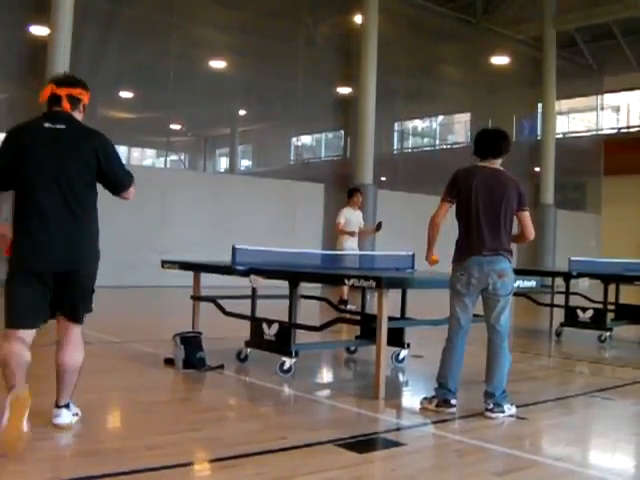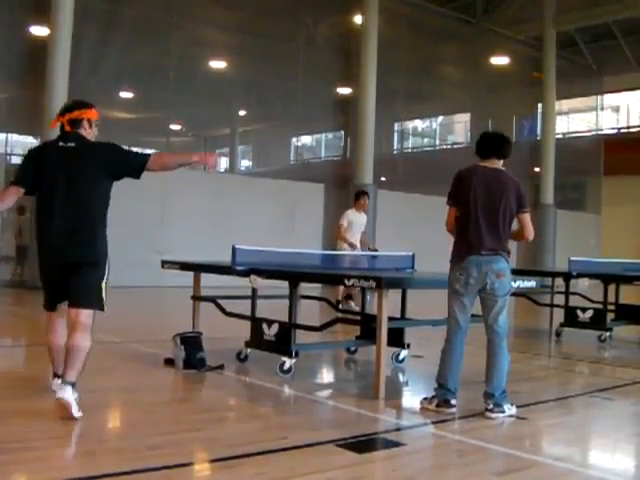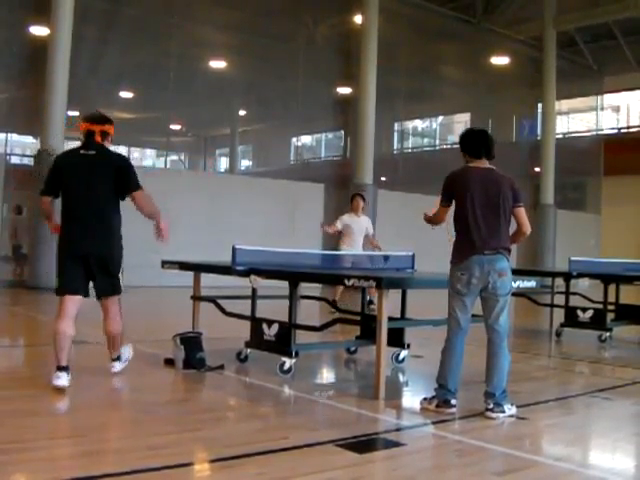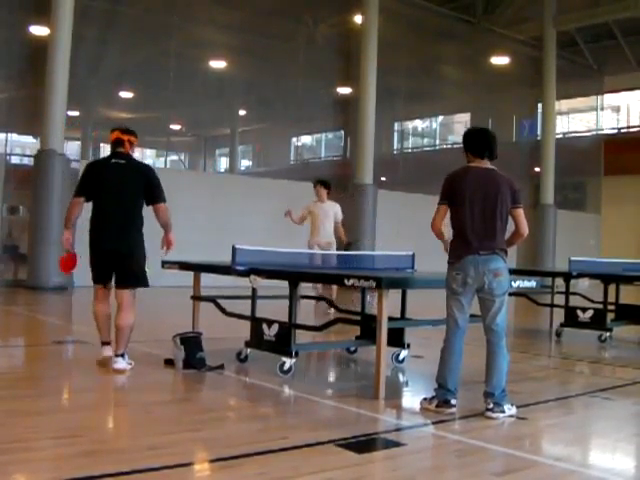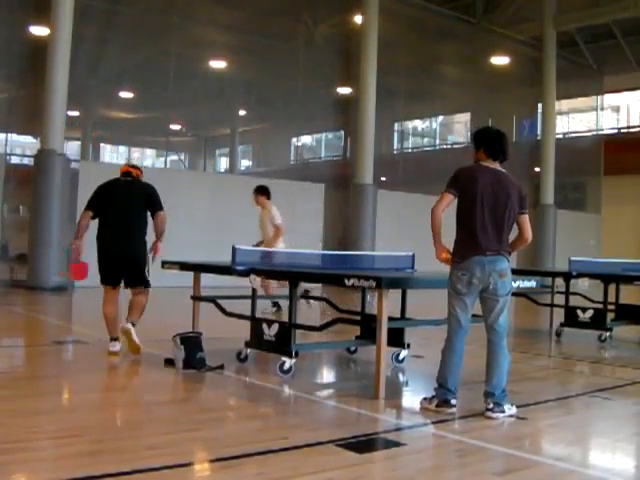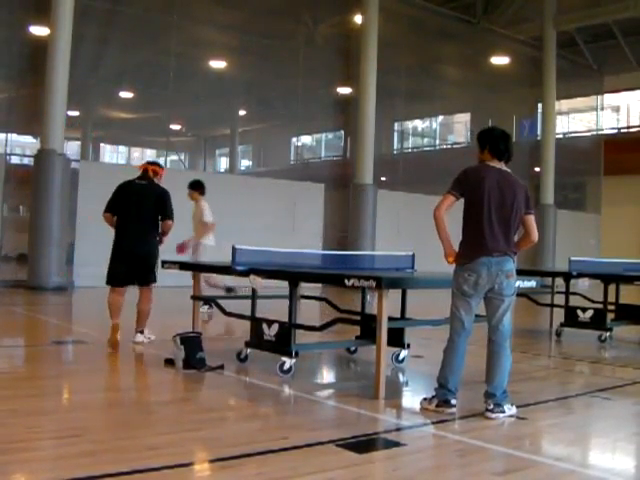
dt=0.4s
person 1, frame 1
left shoulder: (462, 177)
right shoulder: (512, 184)
left elbow: (438, 218)
right elbow: (528, 234)
left wrist: (430, 250)
left hip: (467, 263)
right hip: (500, 264)
left knee: (457, 332)
right knee: (498, 335)
left ankle: (445, 396)
right ankle: (496, 401)
person 1, frame 2
left shoulder: (464, 176)
right shoulder: (513, 184)
left elbow: (451, 224)
right elbow: (527, 234)
left hip: (465, 262)
right hip: (497, 264)
left knee: (456, 332)
right knee: (497, 335)
left ankle: (445, 396)
right ankle: (496, 401)
person 1, frame 3
left shoulder: (456, 178)
right shoulder: (506, 182)
left elbow: (439, 218)
right elbow: (525, 229)
left wrist: (428, 217)
left hip: (466, 263)
right hip: (499, 264)
left knee: (456, 332)
right knee: (498, 335)
left ankle: (445, 396)
right ankle: (496, 401)
person 1, frame 4
left shoulder: (455, 179)
right shoulder: (506, 183)
left elbow: (437, 225)
right elbow: (522, 230)
left wrist: (446, 242)
left hip: (462, 263)
right hip: (495, 264)
left knee: (455, 332)
right knee: (496, 335)
left ankle: (445, 396)
right ankle: (496, 401)
person 1, frame 5
left shoulder: (465, 174)
right shoulder: (514, 187)
left elbow: (437, 210)
right elbow: (526, 236)
left wrist: (439, 246)
left hip: (466, 264)
right hip: (499, 266)
left knee: (456, 332)
right knee: (497, 336)
left ankle: (445, 396)
right ankle: (496, 401)
person 1, frame 6
left shoulder: (471, 175)
right shoulder: (519, 187)
left elbow: (440, 211)
right elbow: (532, 236)
left wrist: (448, 248)
left hip: (472, 264)
right hip: (505, 267)
left knee: (459, 332)
right knee: (500, 336)
left ankle: (445, 396)
right ankle: (496, 401)
person 2, frame 1
right shoulder: (94, 141)
right elbow: (127, 191)
right wrist: (93, 174)
right hip: (79, 254)
right knee: (71, 331)
right ankle: (63, 407)
person 2, frame 2
left shoulder: (39, 154)
right shoulder: (104, 153)
right elbow: (154, 162)
right wrist: (196, 157)
left hip: (51, 251)
right hip: (89, 252)
left knee: (55, 316)
right knee: (81, 324)
left ankle: (58, 377)
right ankle: (67, 385)
person 2, frame 3
left shoulder: (62, 160)
right shoulder: (117, 161)
left elbow: (46, 200)
right elbow: (139, 197)
left wrist: (52, 221)
right wrist: (158, 219)
left hip: (72, 245)
right hip: (107, 246)
left knee: (67, 308)
right knee: (111, 306)
left ankle: (61, 371)
right ankle: (116, 358)
person 2, frame 4
left shoulder: (94, 168)
right shoulder: (145, 171)
left elbow: (77, 202)
right elbow: (160, 208)
left wrist: (68, 228)
right wrist: (168, 232)
left hip: (100, 242)
right hip: (130, 243)
left knee: (101, 294)
right knee: (126, 301)
left ankle: (106, 346)
right ankle: (120, 357)
person 2, frame 5
left shoulder: (104, 187)
right shoulder: (147, 189)
left elbow: (87, 214)
right elbow: (160, 216)
left wrist: (78, 239)
right wrist: (158, 240)
left hip: (106, 246)
right hip: (134, 247)
left knee: (110, 291)
right knee: (140, 291)
left ankle: (114, 341)
right ankle: (130, 325)
person 2, frame 6
left shoulder: (123, 187)
right shoulder: (161, 192)
left elbow: (107, 215)
right elbow: (168, 223)
right wrist: (162, 235)
left hip: (122, 247)
right hip: (147, 248)
left knee: (117, 290)
right knee: (145, 290)
left ankle: (115, 322)
right ankle: (140, 332)
person 3, frame 1
left shoulder: (359, 213)
right shoulder: (344, 212)
left elbow: (361, 230)
right elbow: (338, 229)
left wrist: (373, 230)
right wrist: (348, 232)
left hip: (354, 247)
right hip: (344, 247)
left ankle: (343, 300)
right ankle: (344, 301)
person 3, frame 2
left shoulder: (364, 217)
right shoulder: (348, 214)
right elbow: (339, 233)
left wrist: (368, 246)
right wrist: (349, 243)
left hip: (357, 249)
right hip: (345, 248)
left ankle: (349, 297)
right ankle: (339, 301)
person 3, frame 3
left shoulder: (367, 220)
right shoulder: (345, 218)
left elbow: (370, 238)
right elbow: (332, 229)
left wrist: (380, 249)
right wrist: (326, 228)
left hip: (359, 253)
right hip: (345, 252)
left ankle: (371, 302)
right ankle: (335, 302)
person 3, frame 4
left shoulder: (335, 206)
right shoulder: (311, 206)
left elbow: (338, 226)
right elbow: (299, 221)
left wrist: (343, 237)
right wrist: (291, 216)
left hip: (329, 243)
right hip: (314, 243)
person 3, frame 5
left shoulder: (272, 211)
right shoulder: (263, 211)
left elbow: (280, 230)
left wrist: (271, 245)
right wrist: (261, 243)
left hip: (276, 248)
right hip: (267, 248)
right knee: (264, 278)
right ankle: (276, 304)
person 3, frame 6
left shoulder: (203, 207)
right shoulder: (199, 206)
left elbow: (209, 227)
right elbow: (209, 226)
left wrist: (191, 240)
left hip: (203, 244)
right hip: (201, 244)
right knee: (205, 275)
